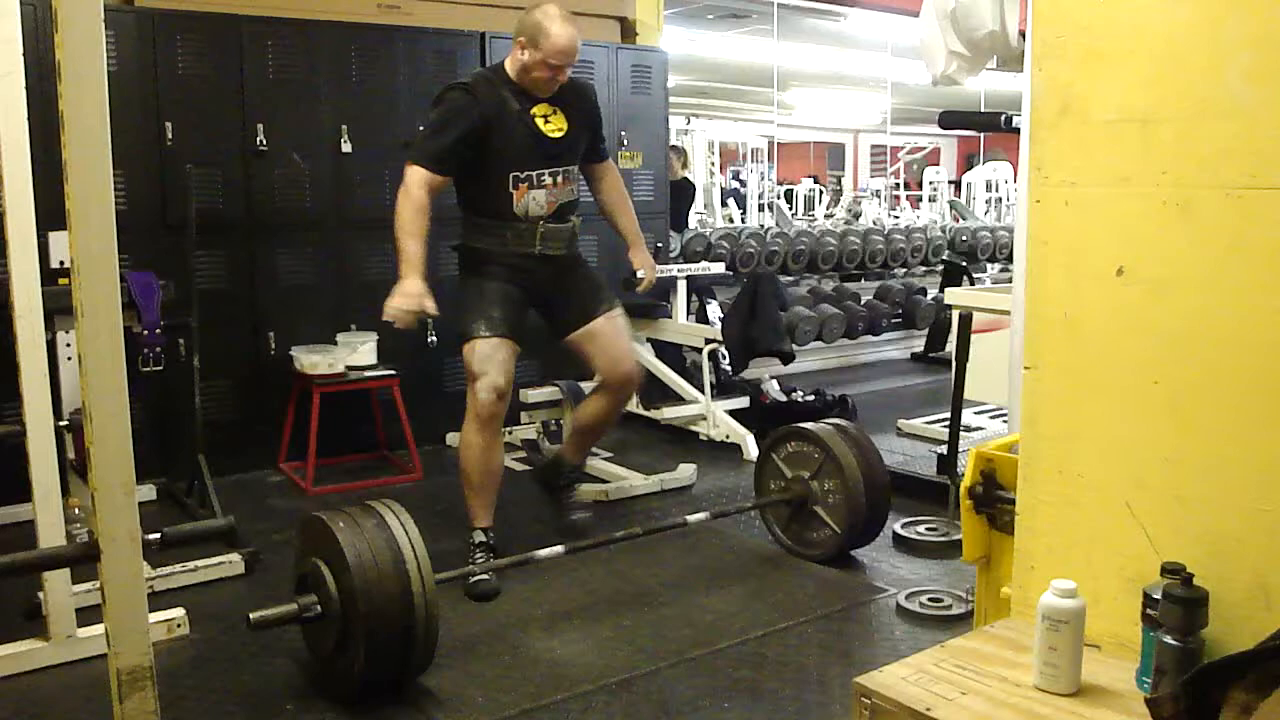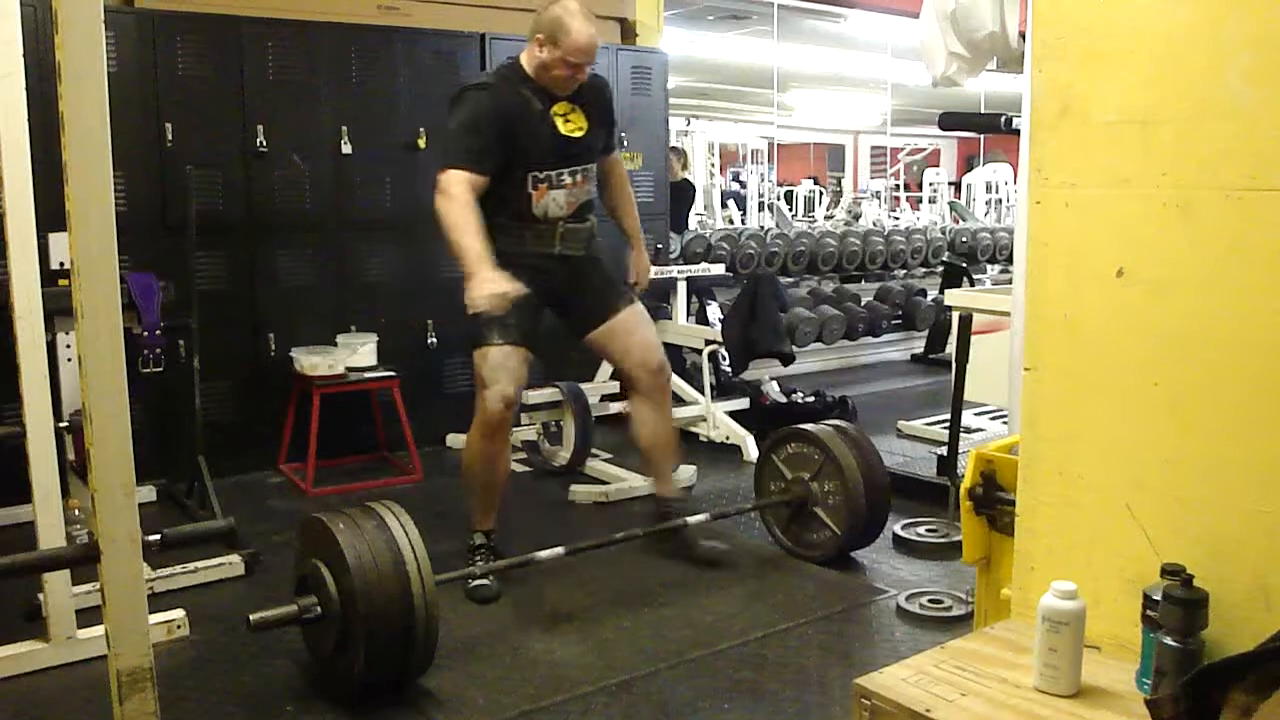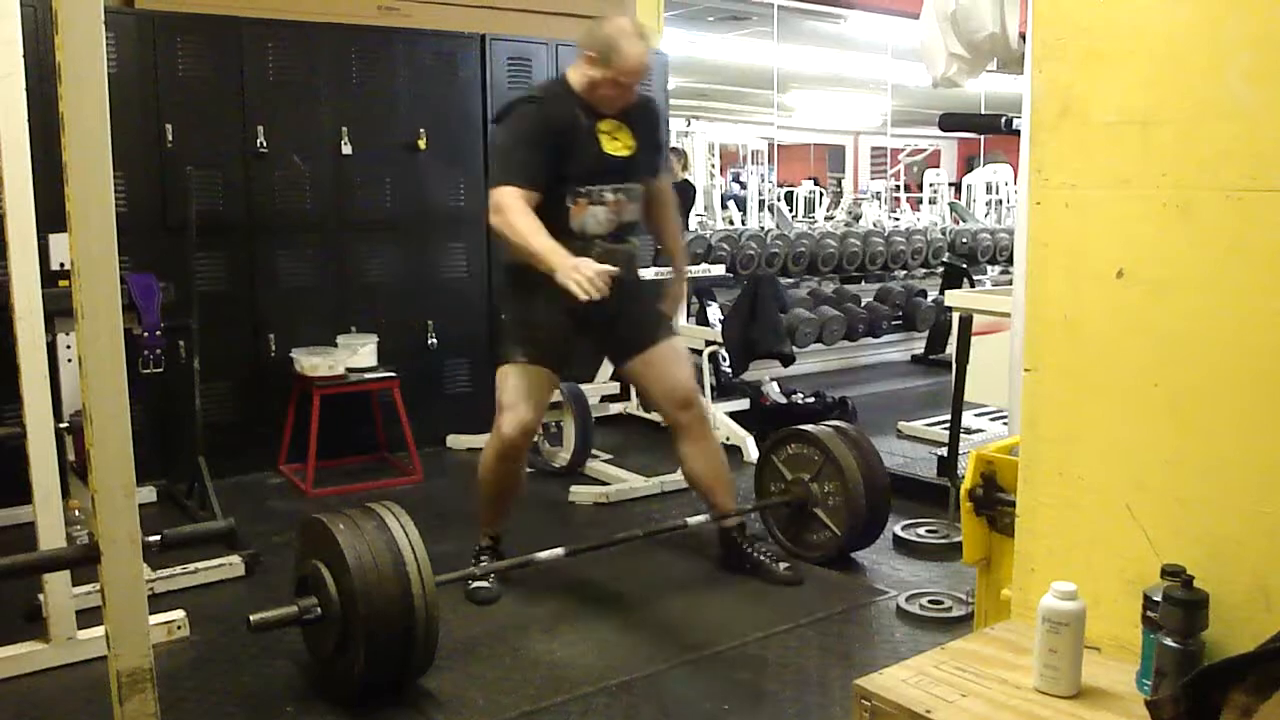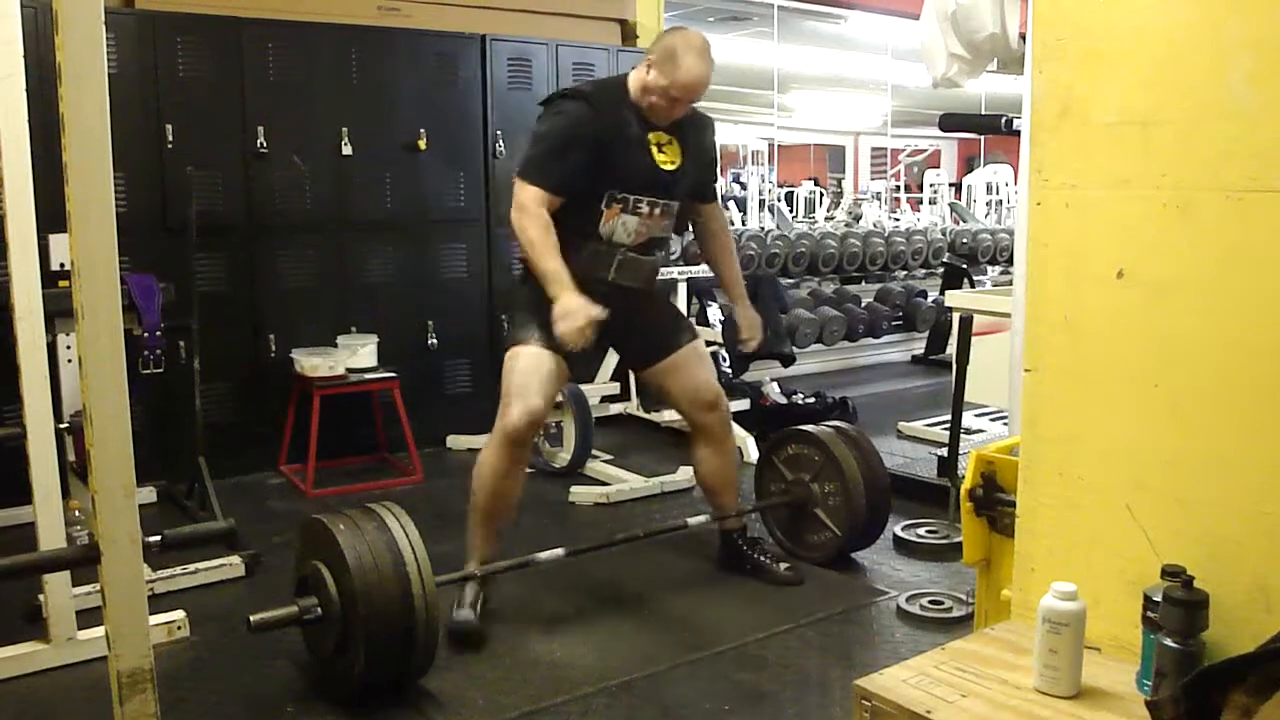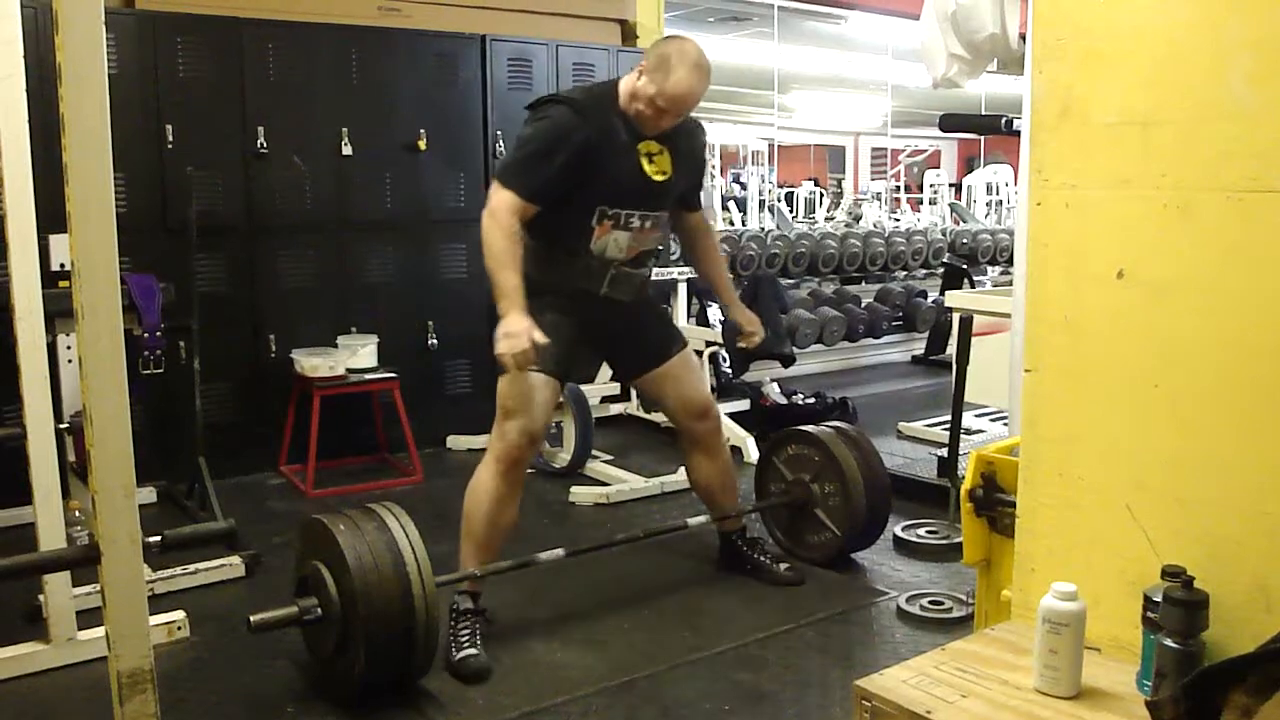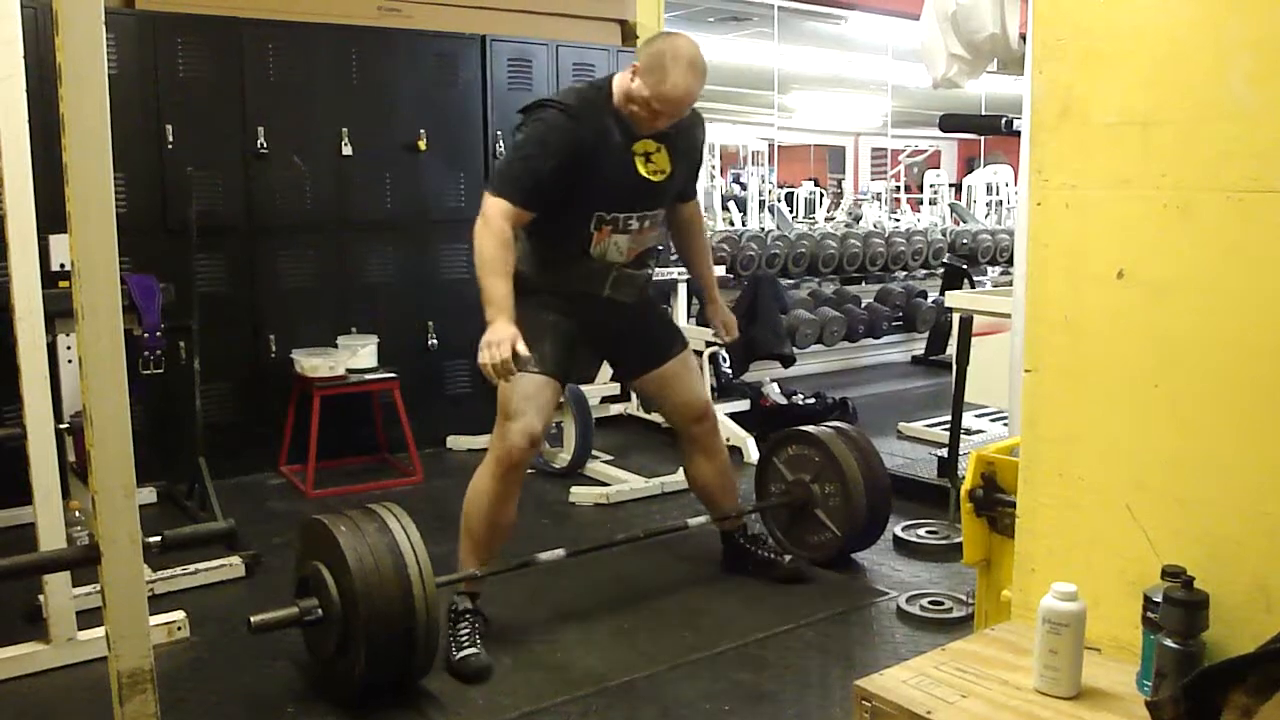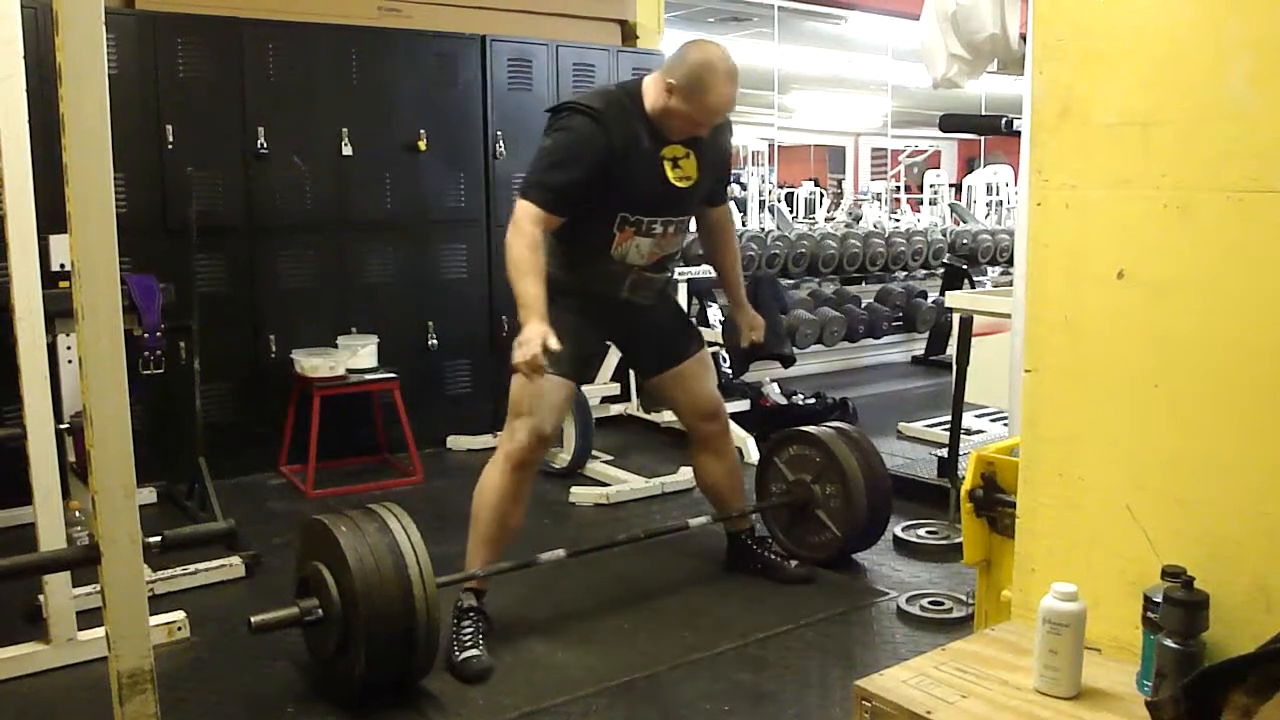
dt=0.2s
person 1, frame 1
left shoulder: (579, 96)
right shoulder: (471, 102)
left elbow: (601, 171)
right elbow: (416, 186)
left wrist: (635, 244)
right wrist: (412, 277)
left hip: (562, 259)
right hip: (494, 265)
left knee: (625, 372)
right knee: (488, 396)
left ankle: (558, 469)
right ankle: (481, 542)
person 1, frame 2
left shoulder: (592, 91)
right shoulder: (488, 103)
left elbow: (609, 166)
right elbow: (454, 191)
left wrist: (635, 242)
right wrist: (482, 270)
left hip: (580, 259)
right hip: (507, 270)
left knee: (652, 371)
right knee: (497, 405)
left ankle: (669, 513)
right ankle: (482, 545)
person 1, frame 3
left shoulder: (643, 112)
right shoulder: (536, 118)
left elbow: (657, 192)
right elbow: (506, 208)
left wrist: (679, 270)
right wrist: (564, 266)
left hip: (619, 281)
right hip: (545, 287)
left knee: (687, 404)
right knee: (514, 430)
left ankle: (733, 539)
right ankle: (488, 547)
person 1, frame 4
left shoulder: (696, 133)
right shoulder: (583, 115)
left elbow: (708, 217)
right elbow: (528, 208)
left wrist: (741, 302)
right wrist: (565, 296)
left hip: (639, 291)
right hip: (564, 292)
left knee: (710, 408)
right knee: (519, 421)
left ankle: (736, 542)
right ankle: (475, 576)
person 1, frame 5
left shoulder: (687, 139)
right shoulder: (570, 122)
left elbow: (693, 224)
right elbow: (503, 211)
left wrist: (733, 304)
right wrist: (513, 313)
left hip: (628, 297)
right hip: (553, 298)
left knee: (701, 414)
right knee: (516, 441)
left ankle: (737, 542)
right ankle: (465, 607)
person 1, frame 6
left shoulder: (683, 129)
right shoulder: (565, 125)
left elbow: (684, 214)
right elbow: (497, 218)
left wrist: (712, 299)
right wrist: (498, 320)
left hip: (630, 296)
right hip: (553, 297)
left knee: (698, 417)
right knee: (515, 442)
left ankle: (738, 541)
right ankle: (464, 607)
person 1, frame 7
left shoulder: (711, 134)
right shoulder: (592, 128)
left elbow: (715, 217)
right elbow: (527, 223)
left wrist: (739, 303)
right wrist: (533, 322)
left hip: (648, 293)
right hip: (571, 293)
left knee: (709, 416)
right knee: (526, 439)
left ankle: (744, 541)
right ankle: (470, 606)
